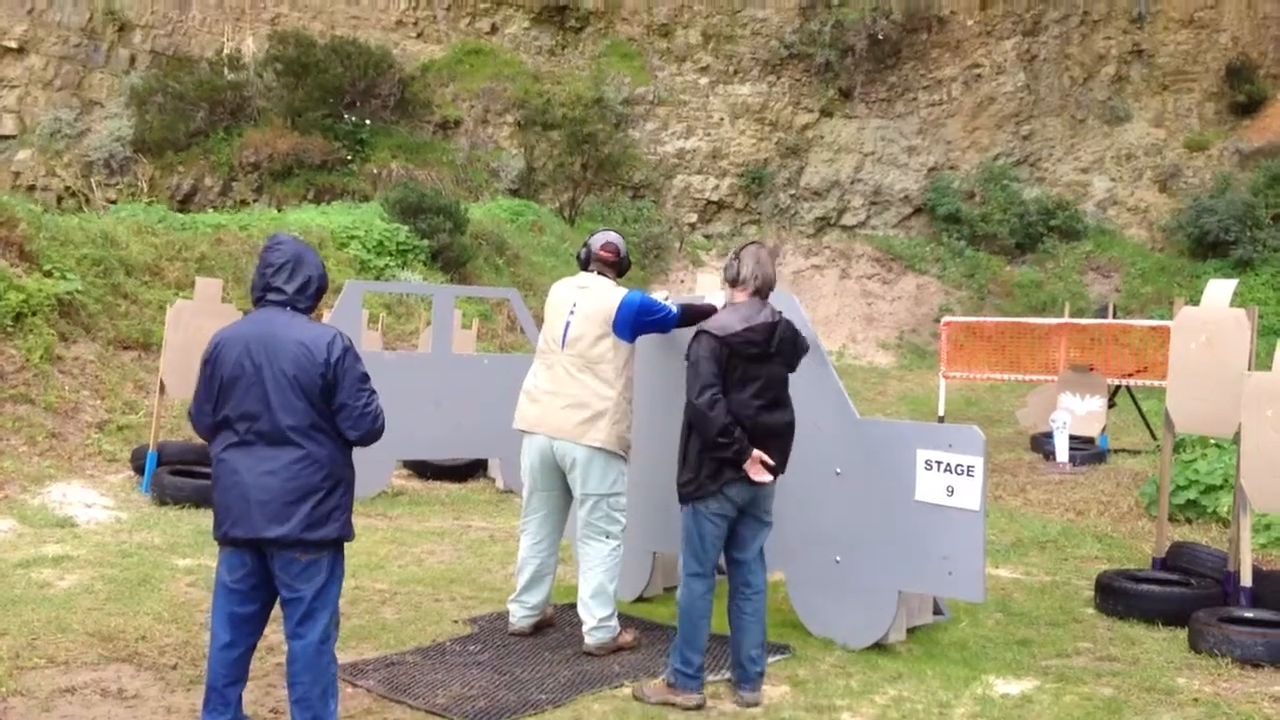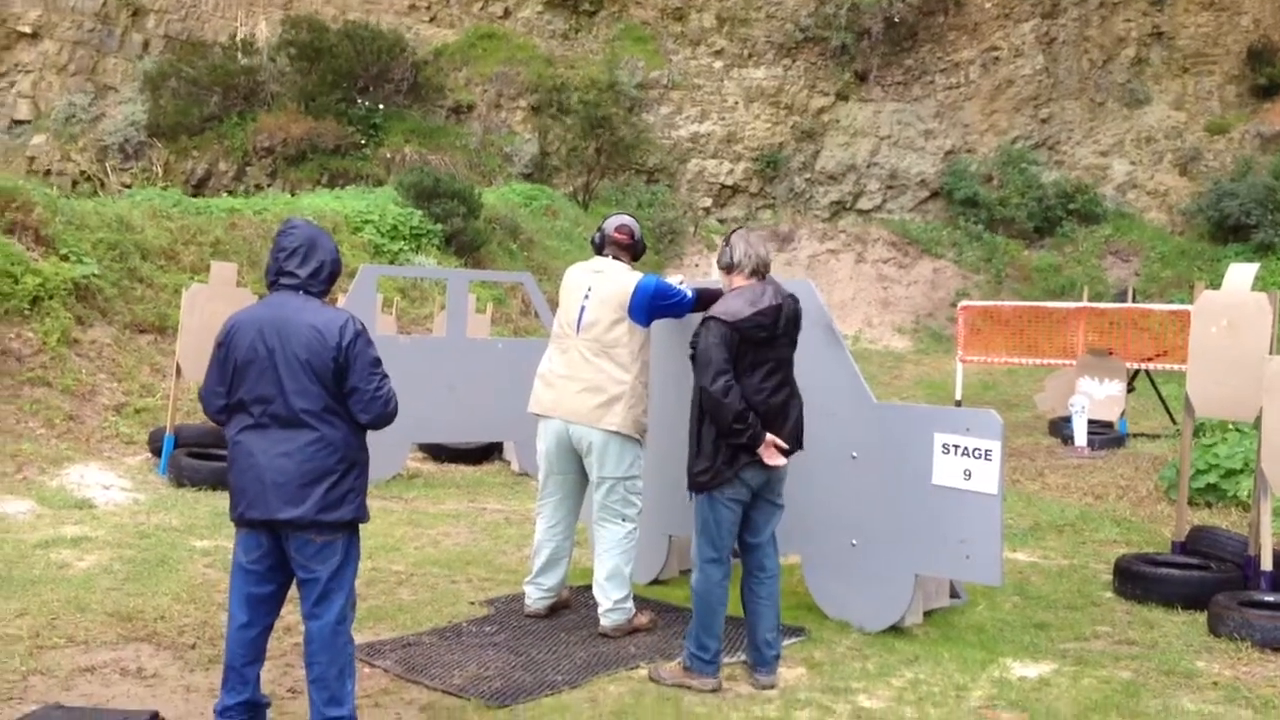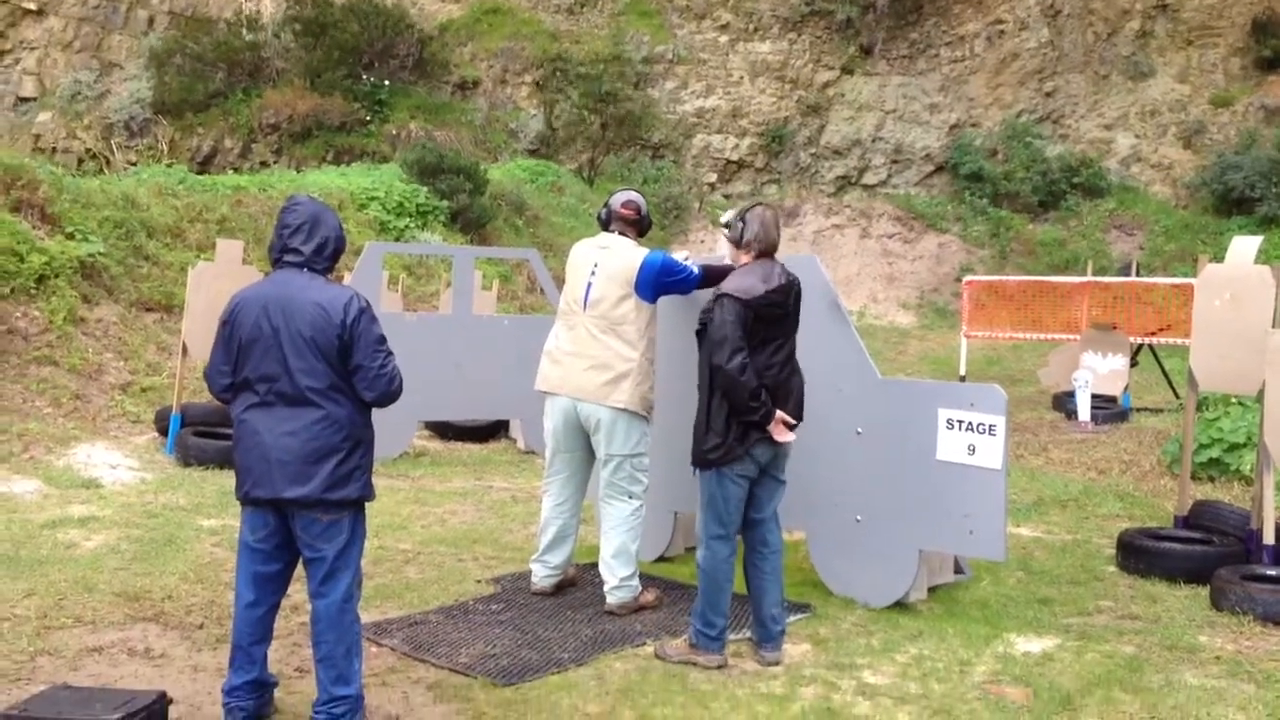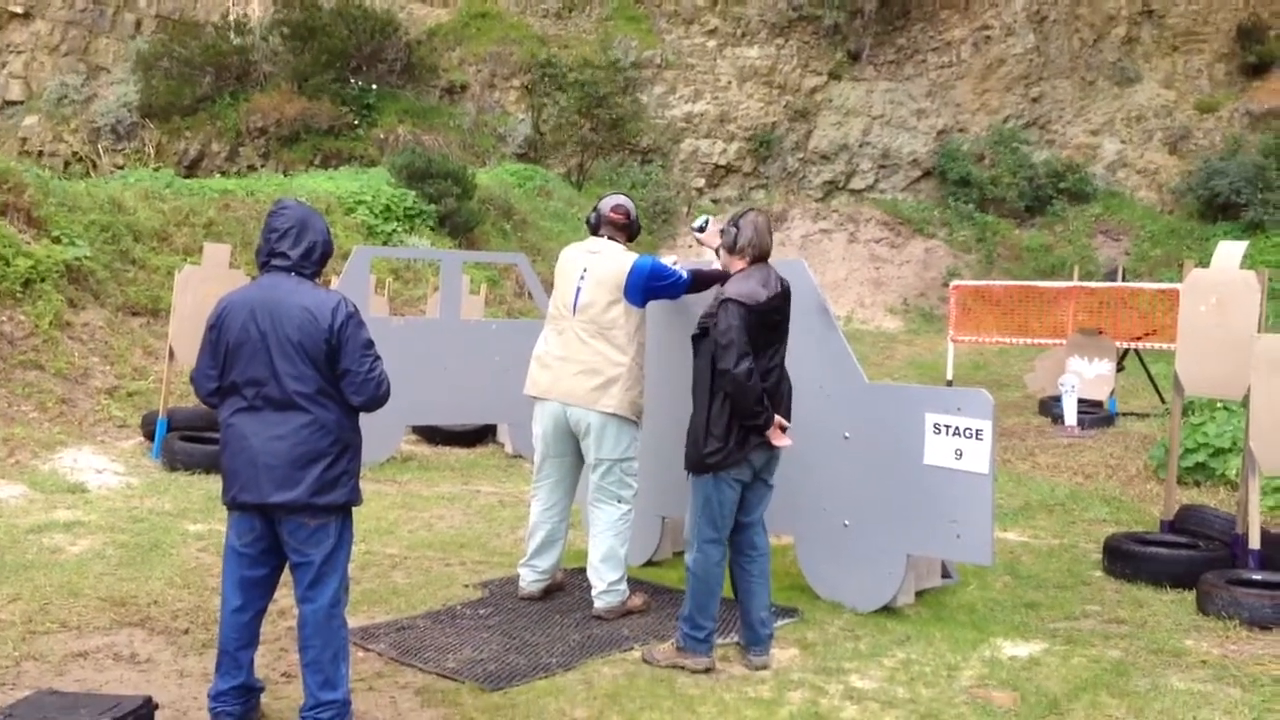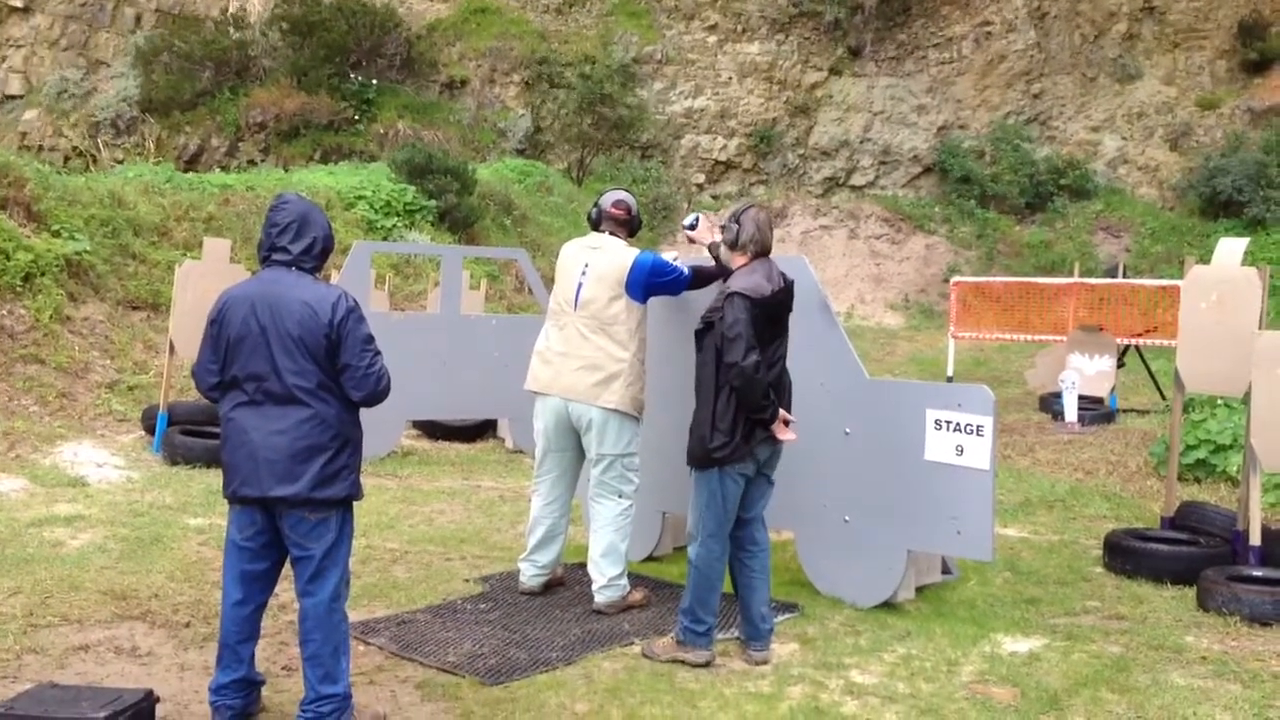
dt=0.4s
person 1, frame 1
left shoulder: (224, 342)
right shoulder: (329, 344)
left elbow: (203, 423)
right elbow: (366, 427)
left hip: (239, 512)
right hip: (306, 515)
left knee: (231, 629)
right knee: (310, 635)
person 1, frame 2
left shoulder: (238, 325)
right shoulder: (341, 328)
left elbow: (215, 405)
right elbow: (378, 410)
right wrist: (336, 405)
left hip: (255, 494)
right hip: (321, 498)
left knee: (248, 610)
right knee: (327, 617)
person 1, frame 3
left shoulder: (243, 303)
right shoulder: (345, 304)
left elbow: (220, 383)
right elbow: (384, 388)
right wrist: (341, 383)
left hip: (261, 473)
right hip: (327, 475)
left knee: (255, 591)
right knee: (333, 596)
person 1, frame 4
left shoulder: (229, 307)
right shoulder: (333, 309)
left elbow: (206, 387)
right elbow: (371, 393)
right wrist: (328, 389)
left hip: (247, 478)
right hip: (314, 481)
left knee: (241, 595)
right knee: (320, 601)
person 1, frame 5
left shoulder: (231, 301)
right shoulder: (333, 304)
left elbow: (207, 380)
right elbow: (371, 388)
right wrist: (327, 384)
left hip: (248, 473)
right hip: (314, 475)
left knee: (242, 588)
right knee: (321, 594)
person 2, frame 1
left shoulder: (714, 333)
right shoulder: (784, 333)
left elbow: (704, 403)
left wrist: (738, 451)
left hip: (715, 474)
right hip: (761, 476)
left knee: (697, 577)
right knee: (750, 576)
left ankle: (685, 682)
right ankle: (749, 682)
person 2, frame 2
left shoulder: (721, 319)
right shoulder: (786, 309)
left elbow: (718, 390)
left wrist: (750, 437)
left hip: (729, 459)
right hip: (772, 456)
left knee: (712, 562)
right knee: (763, 559)
left ankle: (701, 666)
right ankle: (764, 664)
person 2, frame 3
left shoulder: (732, 296)
right shoulder: (787, 286)
left elbow: (732, 367)
left wrist: (762, 414)
left hip: (734, 436)
right hip: (773, 435)
left knee: (717, 539)
right knee: (765, 534)
left ankle: (706, 642)
right ankle: (770, 640)
person 2, frame 4
left shoulder: (733, 302)
right shoulder: (775, 289)
left elbow: (736, 373)
left wrist: (760, 421)
left hip: (728, 440)
right hip: (761, 441)
left knee: (707, 543)
right knee: (751, 537)
left ankle: (694, 645)
right ankle: (758, 643)
person 2, frame 5
left shoulder: (737, 296)
right shoulder: (773, 284)
left elbow: (743, 368)
left wrist: (767, 414)
left hip: (732, 435)
right hip: (763, 436)
left knee: (709, 537)
right knee: (750, 532)
left ankle: (693, 638)
right ankle: (757, 638)
person 3, frame 1
left shoulder: (558, 292)
right shoulder: (624, 303)
right elbow: (680, 315)
left wrist: (648, 304)
right wrist: (719, 309)
left hip: (539, 425)
right hip: (590, 434)
left knee: (538, 524)
right knee: (600, 533)
left ankle: (525, 612)
right ankle: (600, 631)
person 3, frame 2
left shoulder: (573, 276)
right shoulder: (640, 287)
right elbow: (695, 300)
left wrist: (664, 286)
left hip: (554, 408)
right hip: (606, 417)
left knee: (554, 507)
right knee: (615, 516)
left ankle: (541, 595)
right ankle: (616, 614)
person 3, frame 3
left shoulder: (579, 252)
right shoulder: (646, 263)
right elbow: (702, 277)
left wrist: (670, 263)
right wrist: (740, 269)
left hip: (562, 386)
right hip: (614, 395)
left knee: (561, 484)
right knee: (622, 494)
left ankle: (547, 572)
right ankle: (623, 591)
person 3, frame 4
left shoulder: (568, 257)
right shoulder: (635, 268)
right elbow: (689, 281)
left wrist: (657, 269)
right wrist: (727, 273)
left hip: (551, 391)
right hip: (603, 399)
left knee: (549, 489)
right knee: (610, 498)
left ankle: (535, 577)
right ankle: (609, 596)
person 3, frame 5
left shoulder: (568, 252)
right shoulder: (636, 263)
right elbow: (691, 278)
right wrist: (728, 267)
left hip: (552, 387)
right hip: (605, 395)
left knee: (550, 483)
right knee: (611, 493)
left ankle: (536, 571)
right ankle: (610, 590)
